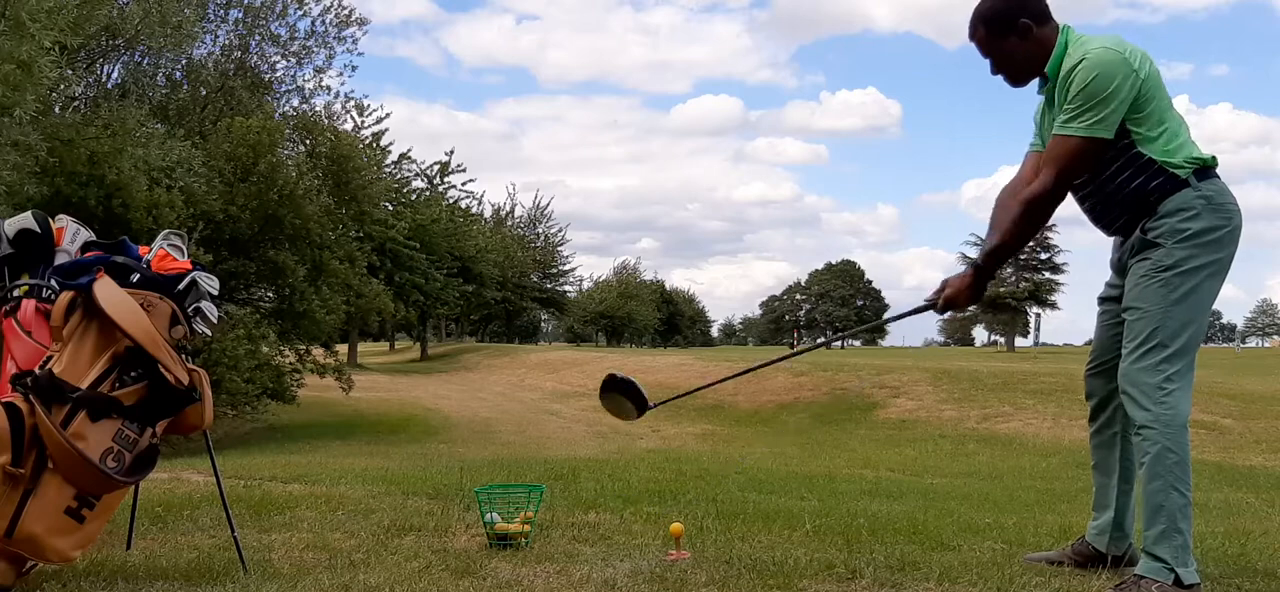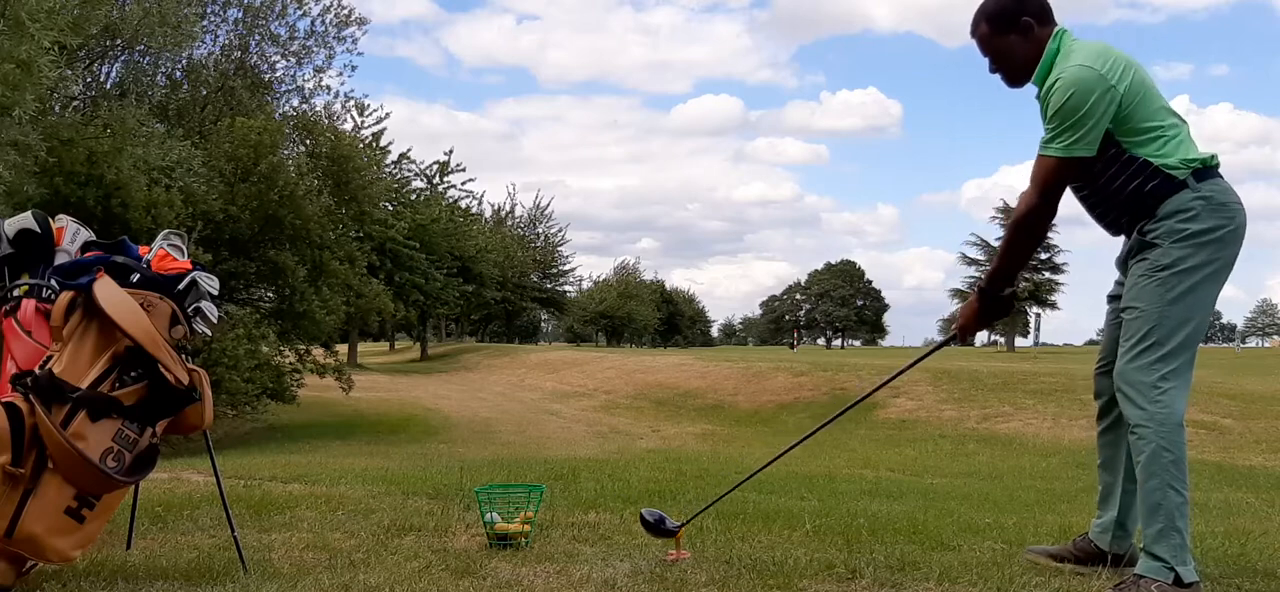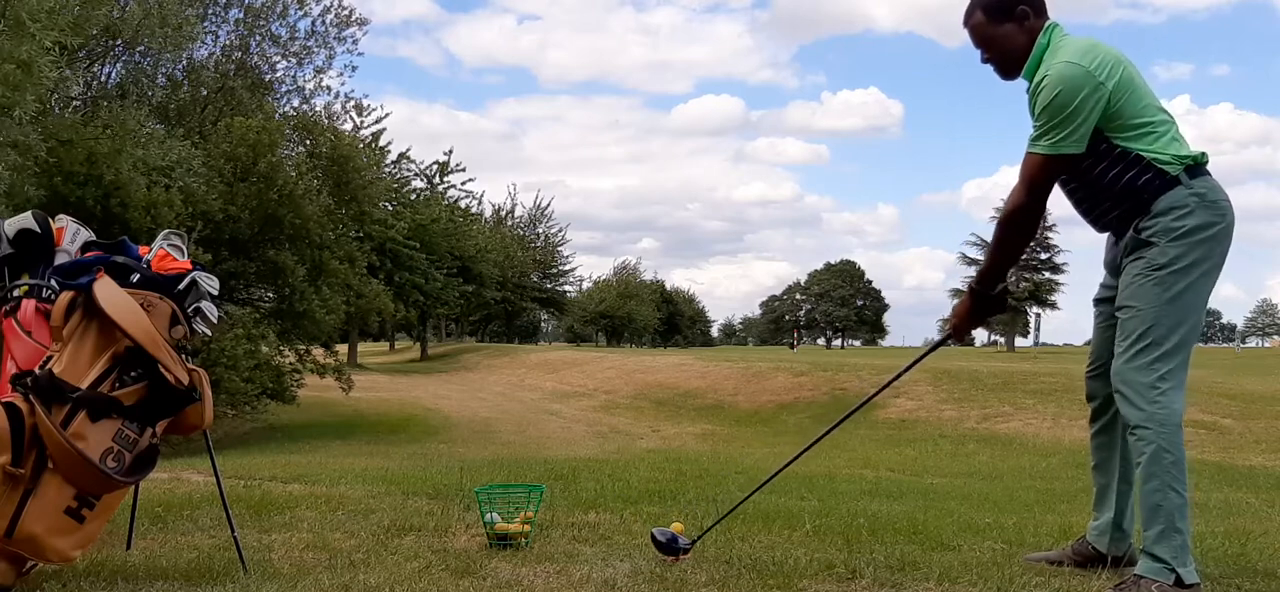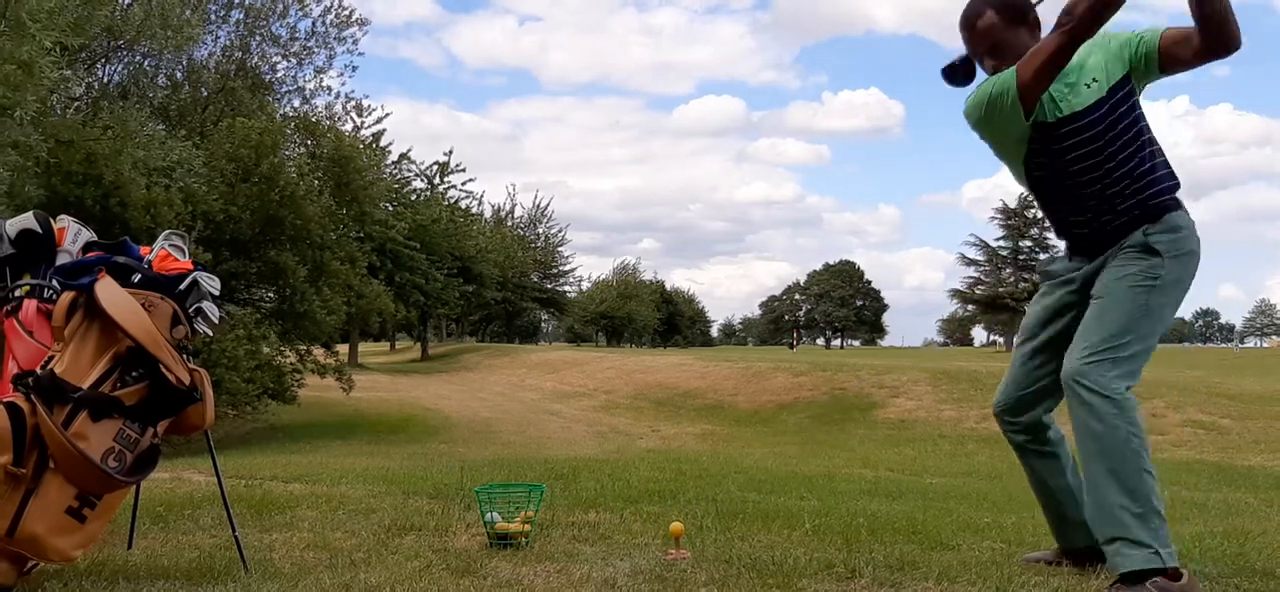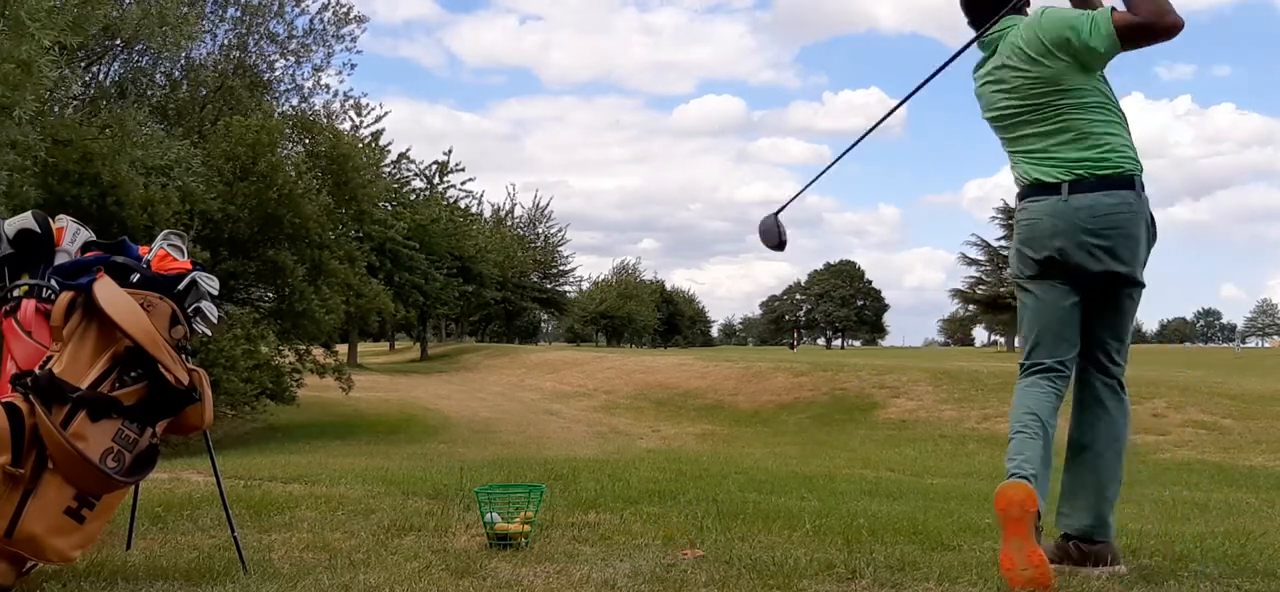
dt=1s
person 1, frame 1
left shoulder: (1100, 62)
right shoulder: (1054, 93)
left elbow: (1048, 189)
right elbow: (1022, 185)
left wrist: (979, 272)
right wrist: (982, 264)
left hip: (1186, 221)
right hip: (1141, 233)
left knee: (1148, 382)
right knee: (1106, 380)
right ankle: (1109, 538)
person 1, frame 2
left shoulder: (1080, 76)
right shoulder: (1065, 77)
left elbow: (1040, 206)
right elbow: (1037, 197)
left wrist: (987, 293)
right wrist: (1003, 282)
left hip: (1190, 220)
right hip: (1157, 229)
left knee: (1145, 383)
right knee: (1116, 380)
right ankle: (1112, 537)
person 1, frame 3
left shoulder: (1068, 73)
right shoulder: (1055, 72)
left elbow: (1027, 203)
right elbow: (1029, 198)
left wrist: (979, 291)
right wrist: (995, 282)
left hip: (1179, 220)
right hip: (1142, 229)
left knee: (1141, 382)
right knee: (1106, 383)
right ankle: (1109, 538)
person 1, frame 4
right shoulder: (985, 105)
left hip: (1154, 241)
right hip: (1082, 260)
left knee: (1090, 378)
right knee: (1015, 406)
right ankle: (1086, 540)
person 1, frame 5
left shoulder: (985, 81)
left hip: (1042, 218)
right hip: (1117, 210)
left knee: (1043, 370)
right knee: (1104, 374)
left ankle: (1022, 485)
right ankle: (1090, 535)
